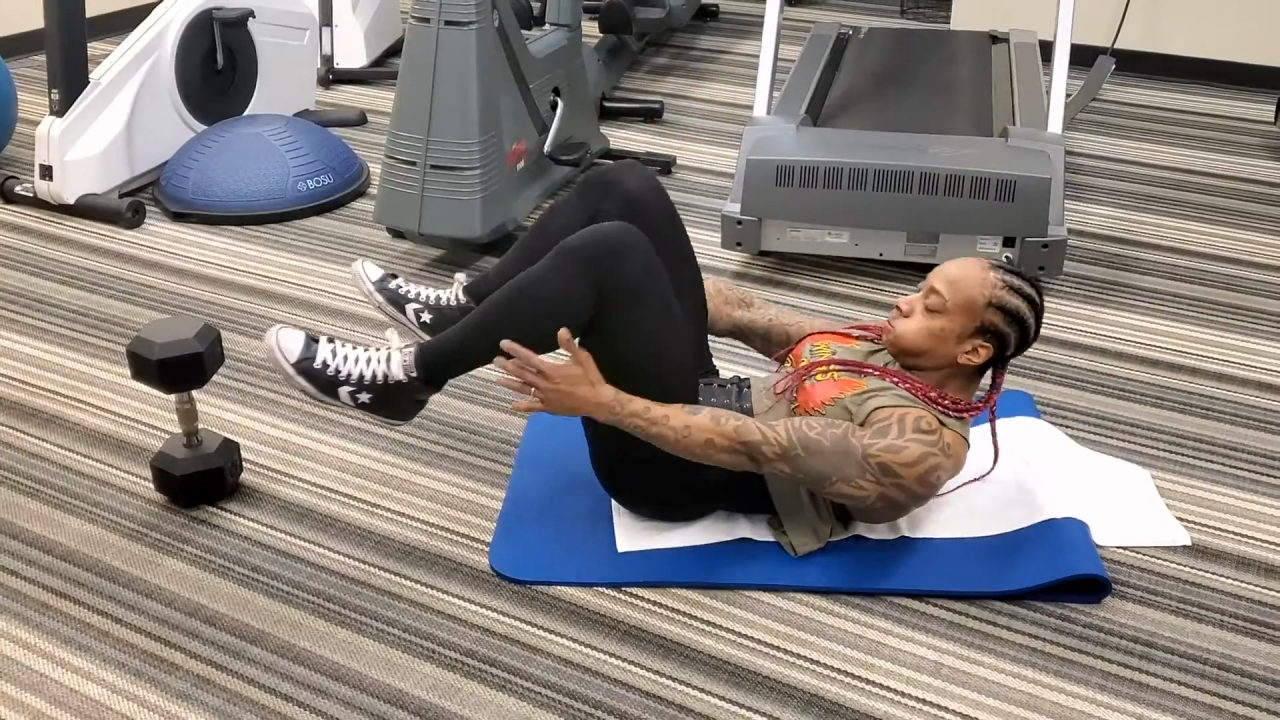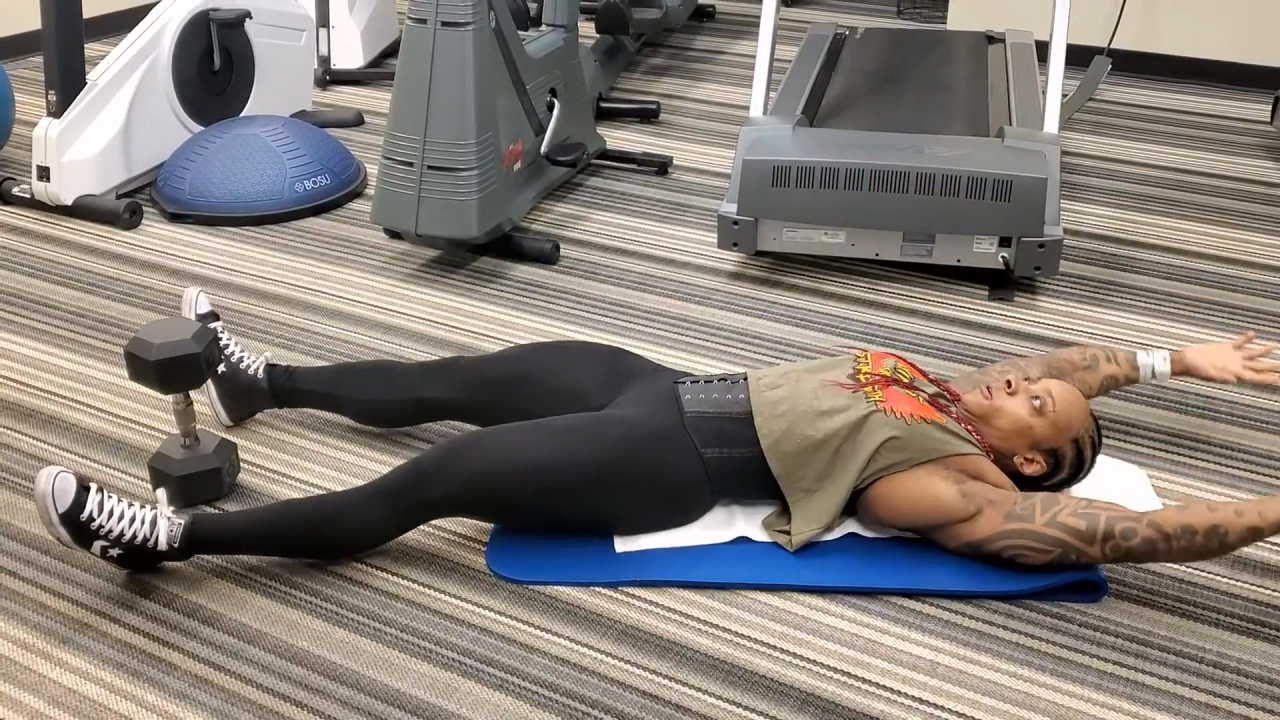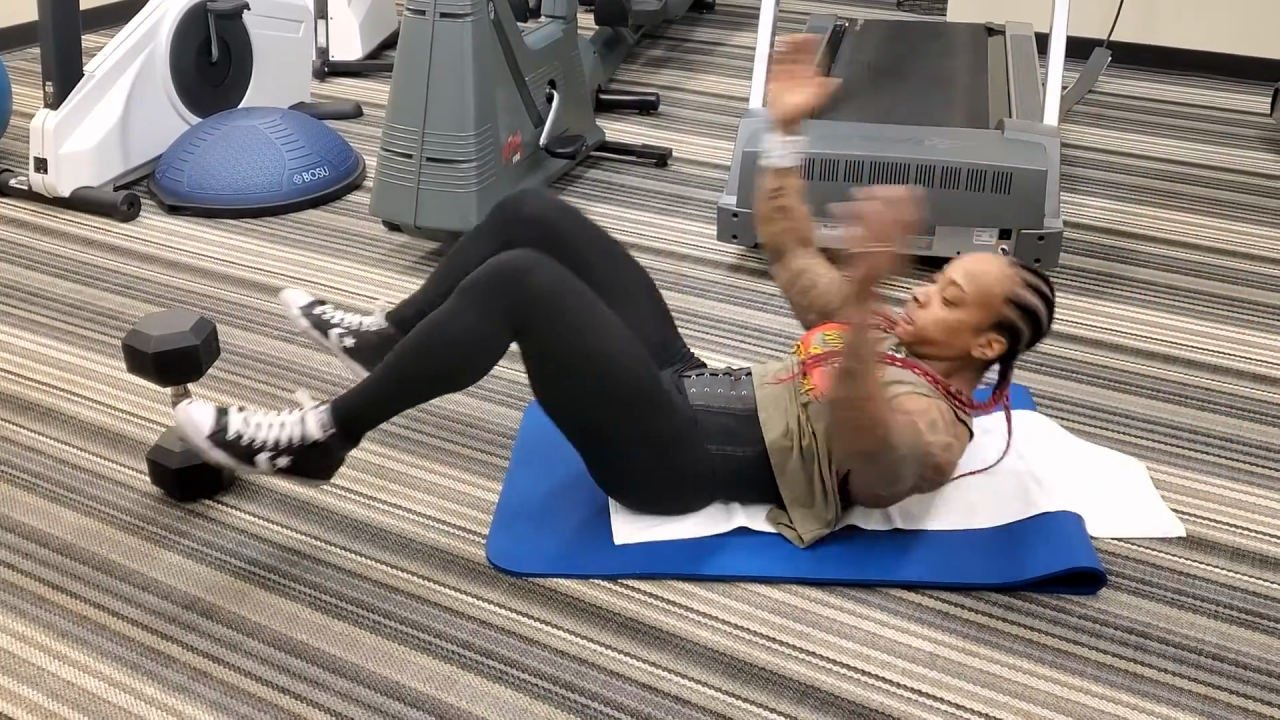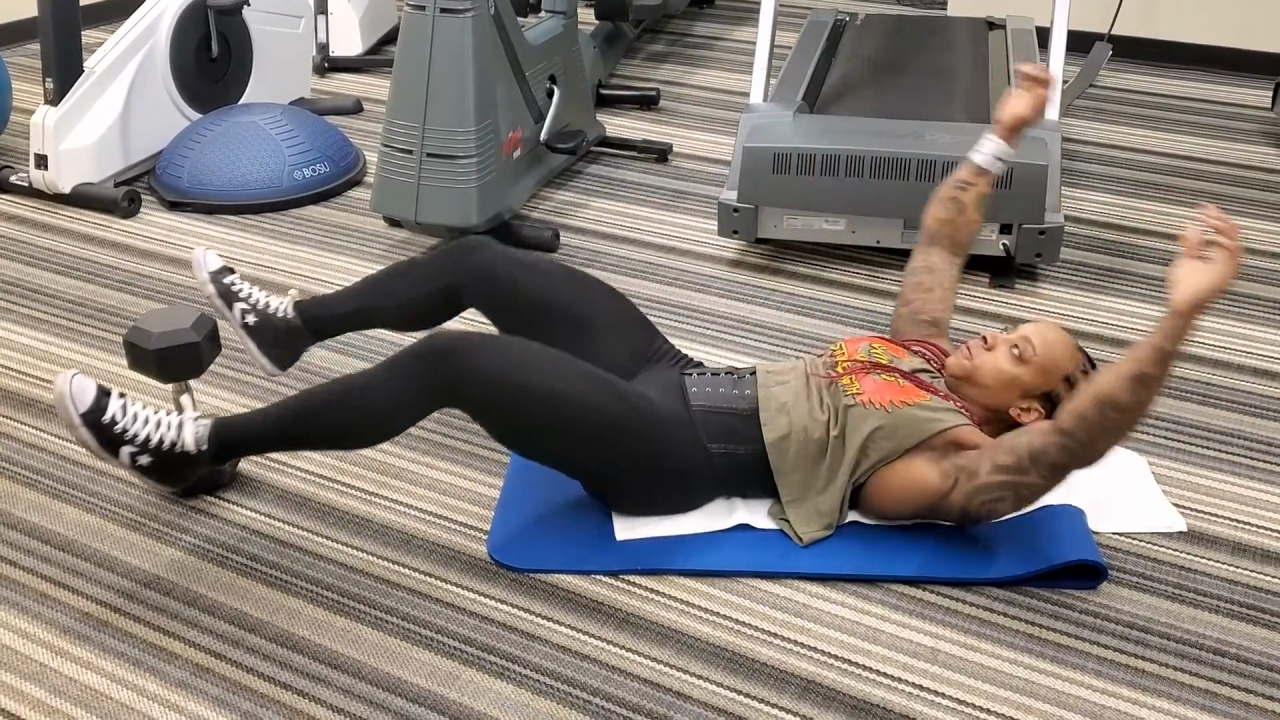
dt=1s
person 1, frame 1
left shoulder: (921, 447)
right shoulder: (900, 348)
left elbow: (755, 448)
right elbow: (744, 310)
left wrist: (601, 402)
right wrist: (675, 287)
left hip: (671, 474)
right hip: (692, 398)
left knee: (612, 250)
right knee: (623, 190)
left ankle: (403, 376)
right ankle: (457, 309)
person 1, frame 2
left shoulder: (972, 493)
right shoulder: (958, 399)
left elbow: (1124, 531)
right elbow: (1062, 354)
right wrist: (1178, 358)
left hip: (665, 465)
right hip: (670, 387)
left knee: (418, 485)
right knee: (444, 383)
left ankle: (164, 535)
right ankle: (256, 380)
person 1, frame 3
left shoulder: (928, 435)
right shoulder: (893, 326)
left elbow: (858, 437)
right elbow: (787, 247)
right wrist: (788, 128)
left hip: (671, 461)
right hip: (691, 392)
left knee: (514, 279)
right knee: (535, 217)
left ankle: (323, 437)
right ankle: (380, 339)
person 1, frame 4
left shoulder: (964, 469)
right shoulder: (926, 358)
left elbow: (1075, 435)
right elbow: (938, 238)
left wrist: (1178, 315)
right wrist: (999, 140)
left hip: (669, 454)
right hip: (672, 371)
left knee: (444, 364)
right knee: (472, 264)
left ankle: (195, 446)
right ankle: (286, 325)
